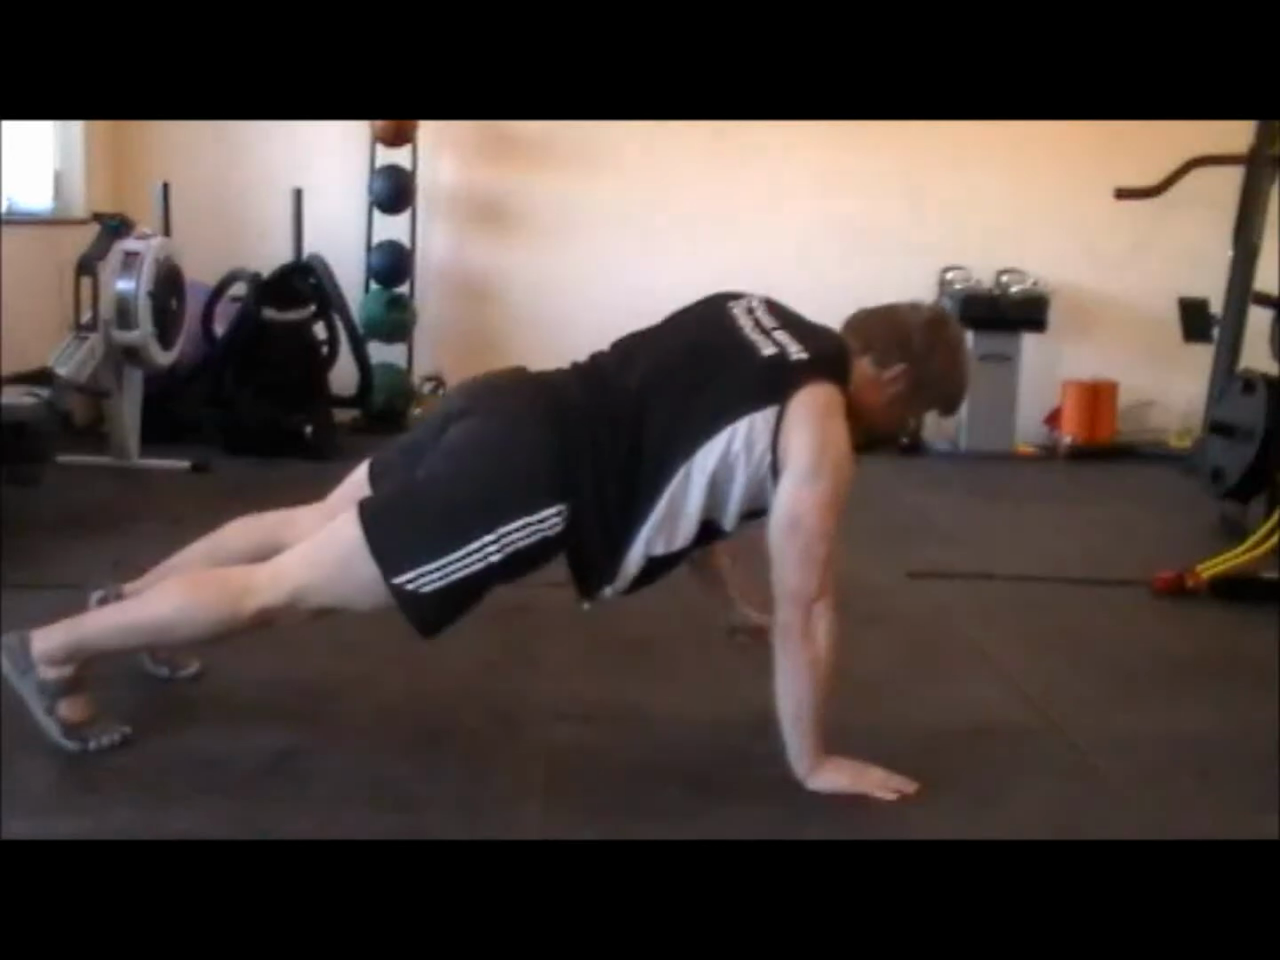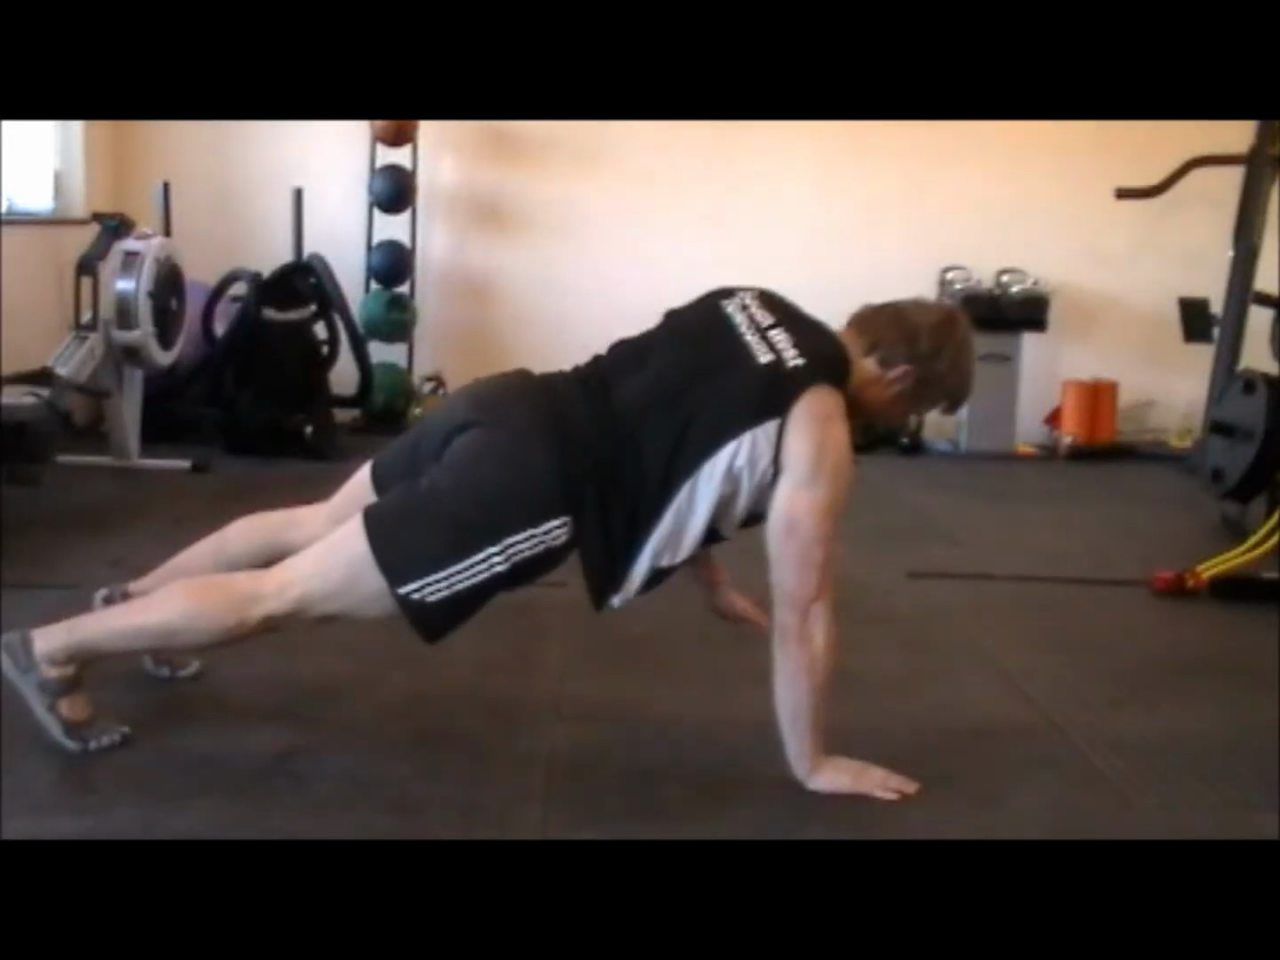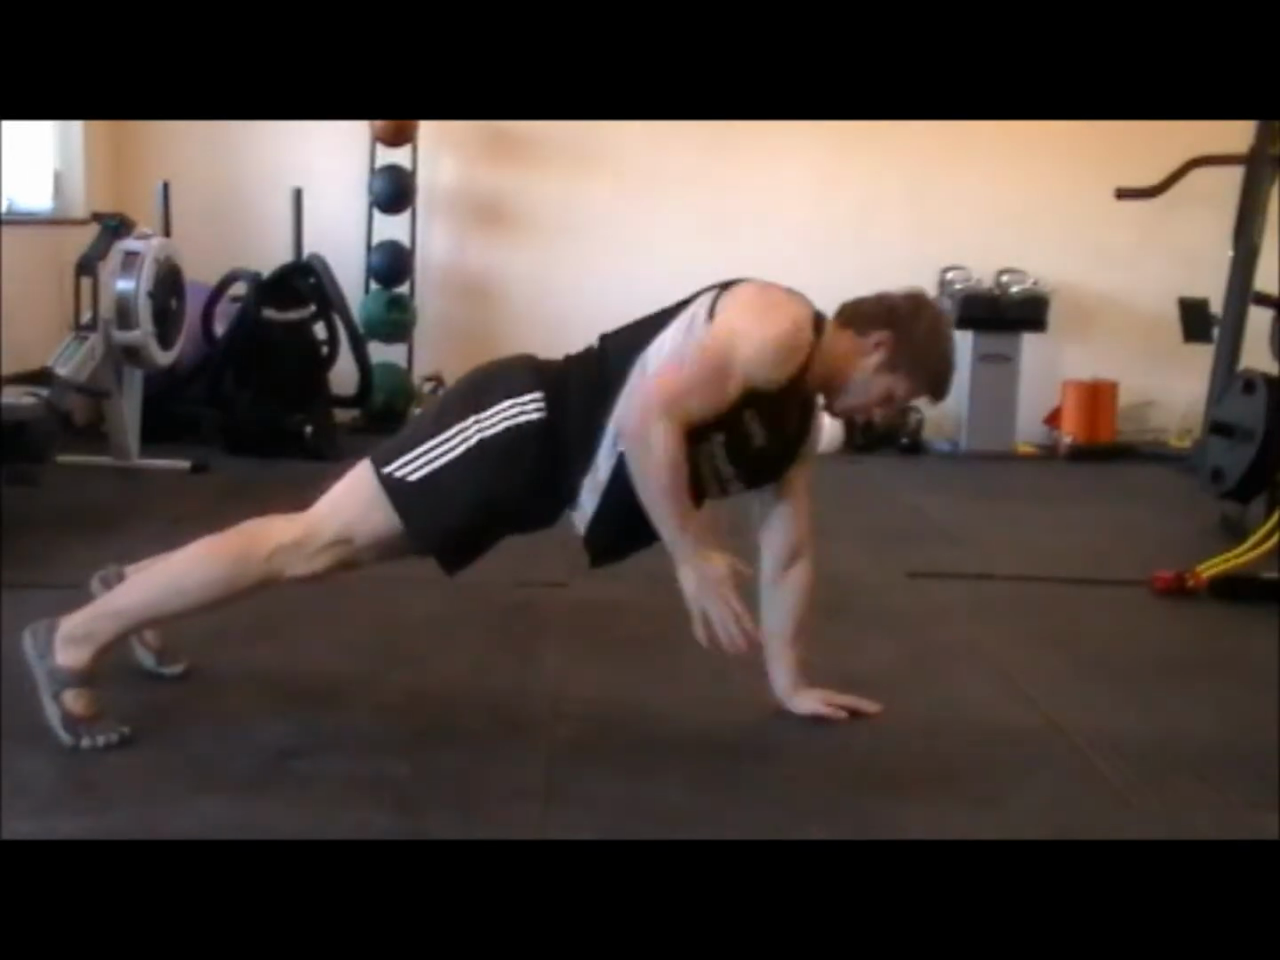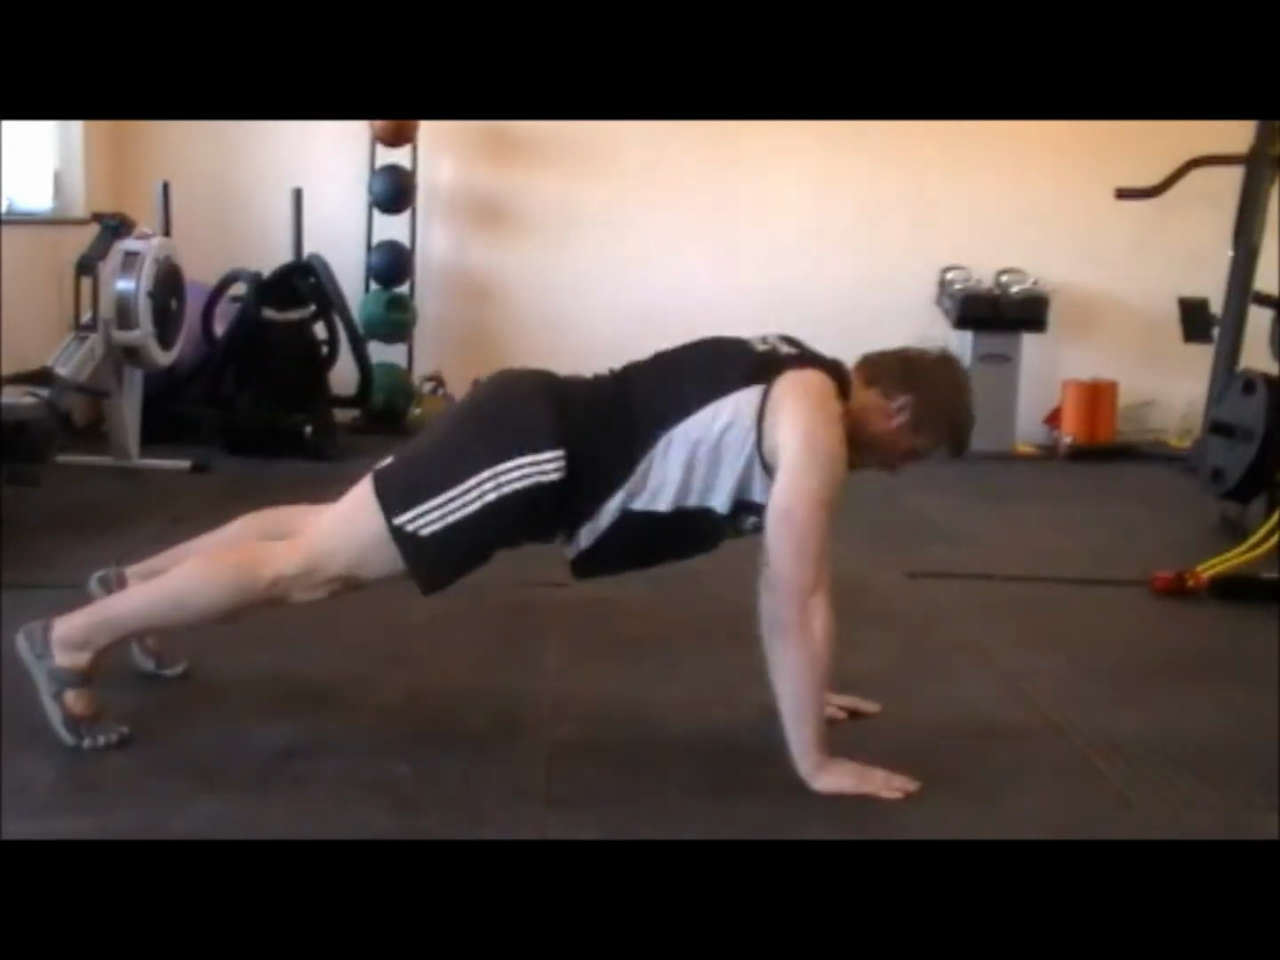
dt=1s
person 1, frame 1
left shoulder: (768, 322)
right shoulder: (822, 424)
right elbow: (805, 603)
left wrist: (734, 602)
right wrist: (813, 760)
left hip: (503, 410)
right hip: (525, 481)
left knee: (306, 527)
right knee: (284, 590)
left ankle: (128, 594)
person 1, frame 2
left shoulder: (757, 302)
right shoulder: (821, 427)
right elbow: (803, 611)
left wrist: (708, 573)
right wrist: (812, 763)
left hip: (503, 409)
right hip: (525, 488)
left knee: (314, 525)
right knee: (288, 593)
left ankle: (131, 596)
person 1, frame 3
left shoulder: (797, 410)
right shoulder: (777, 327)
left elbow: (787, 550)
right elbow: (648, 415)
left wrist: (792, 682)
right wrist: (691, 556)
left hip: (544, 476)
right hip: (517, 422)
left knee: (332, 551)
right knee: (309, 544)
left ankle: (128, 590)
right ankle: (70, 639)
person 1, frame 4
left shoulder: (804, 401)
right shoulder: (816, 420)
left elbow: (779, 573)
right elbow: (800, 597)
left wrist: (800, 692)
right wrist: (816, 762)
left hip: (541, 439)
right hip: (527, 450)
left knee: (323, 529)
right knee: (309, 564)
left ankle: (134, 581)
right ankle: (68, 642)
